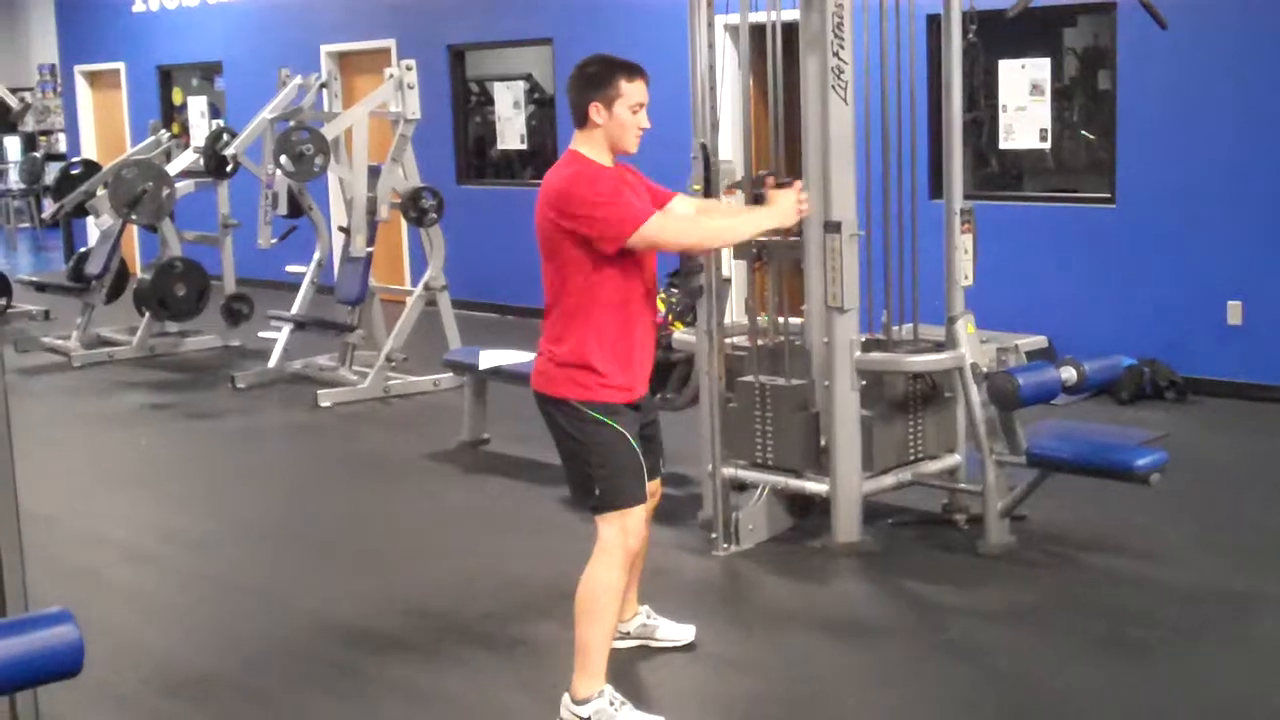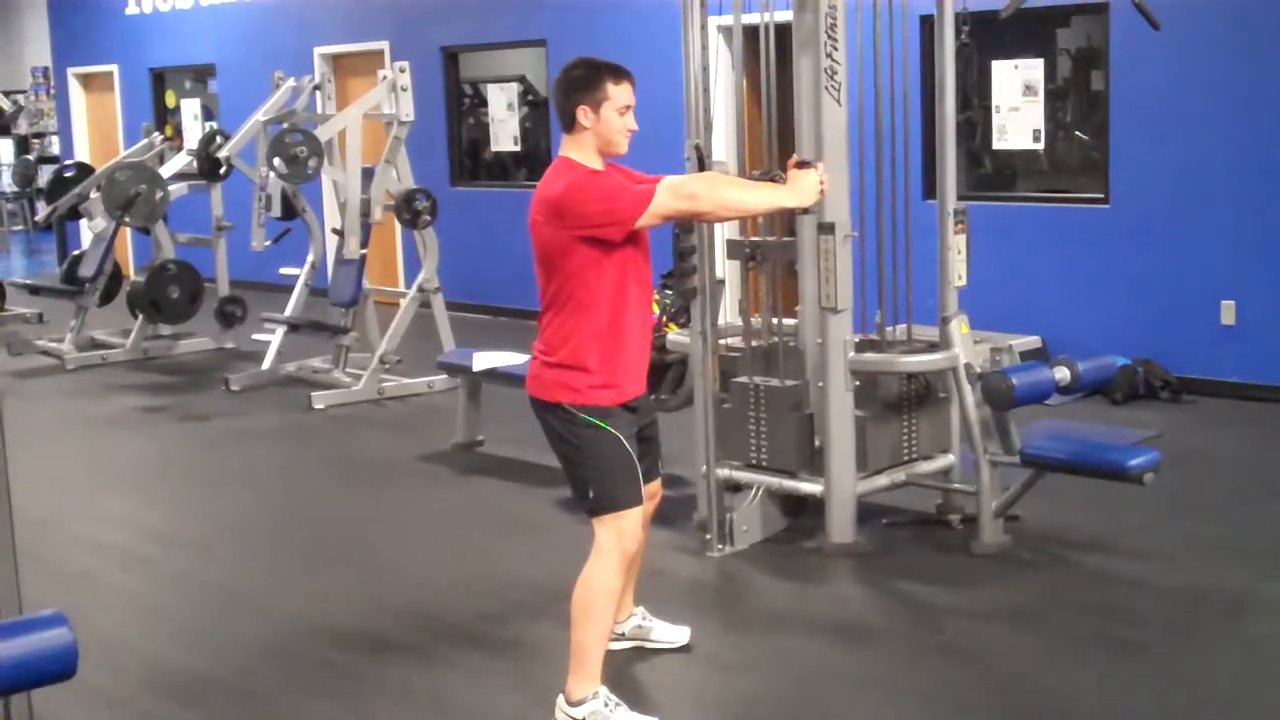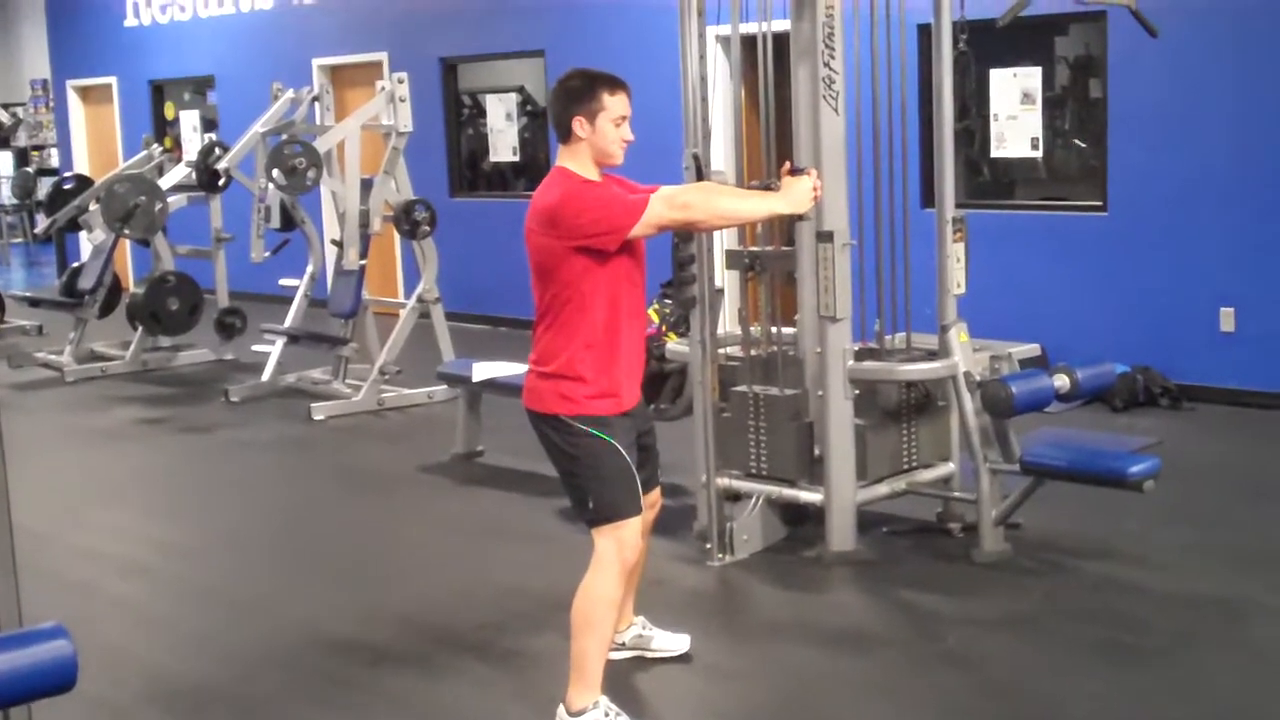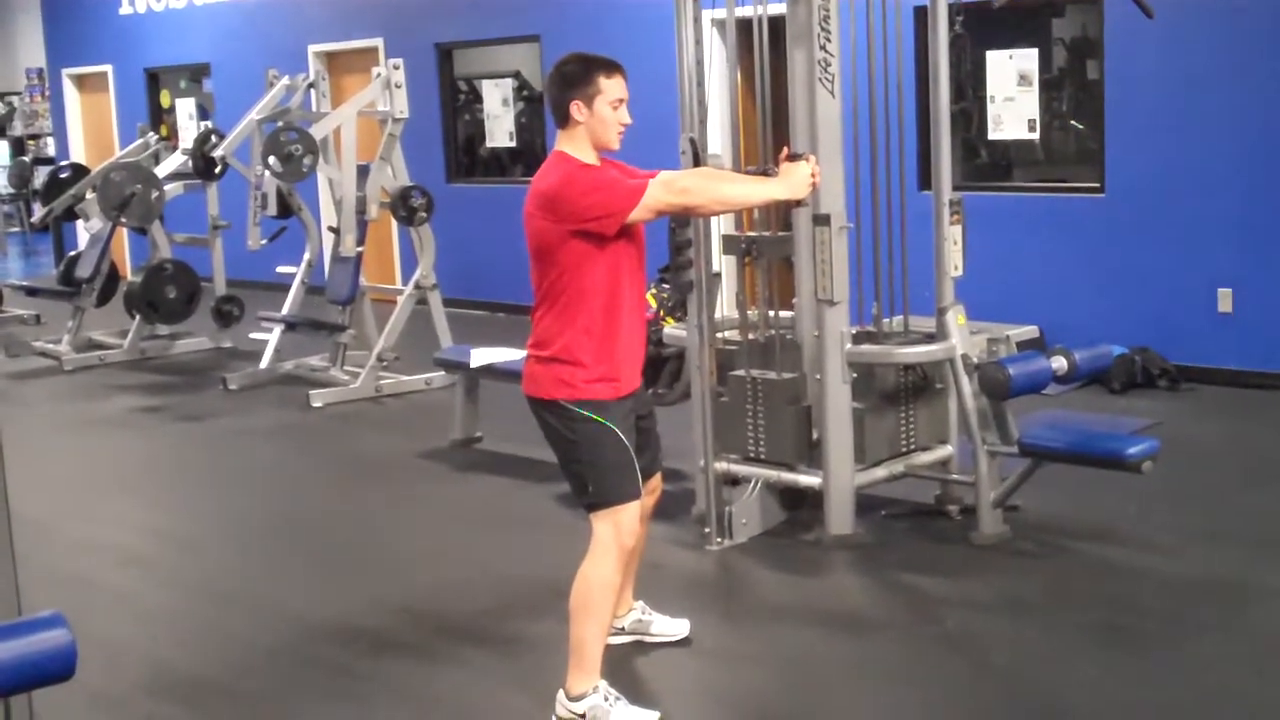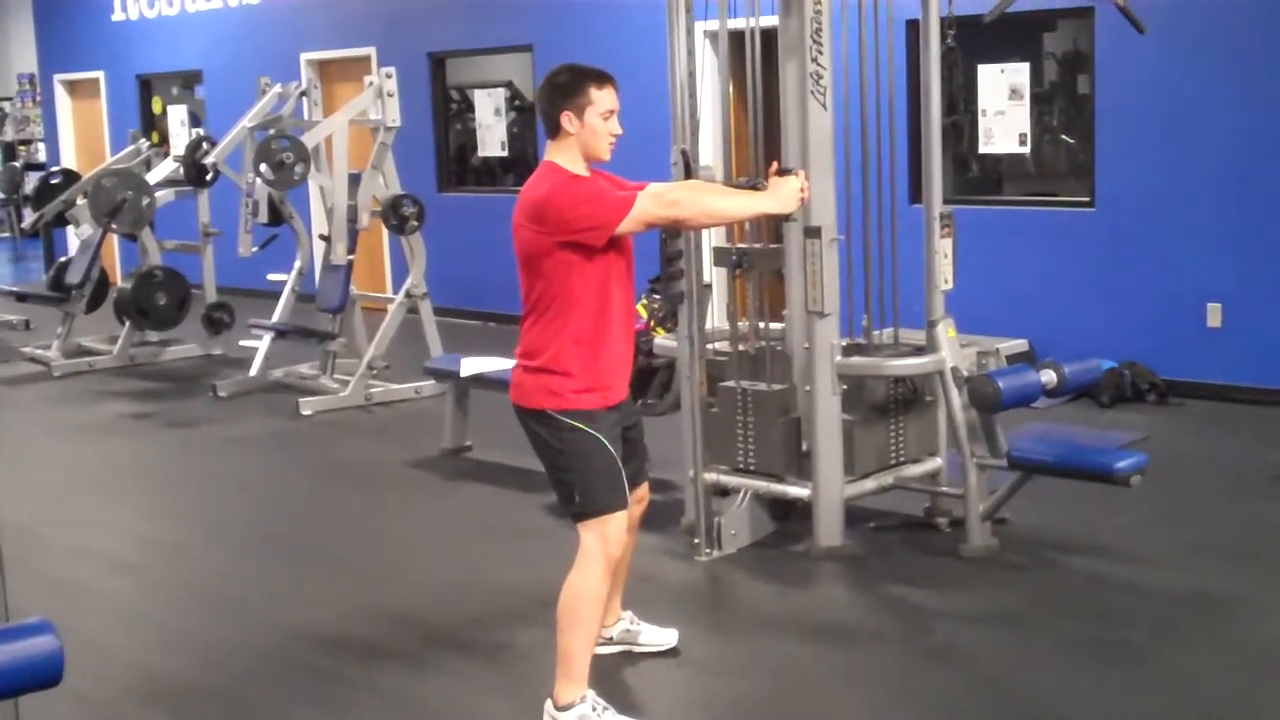
dt=1s
person 1, frame 1
left shoulder: (619, 177)
right shoulder: (577, 186)
left elbow: (691, 211)
right elbow: (679, 233)
left wrist: (767, 208)
right wrist: (771, 217)
left hip: (621, 378)
right hip: (586, 386)
left knee: (645, 495)
right knee: (621, 529)
left ankle: (625, 617)
person 1, frame 2
left shoulder: (609, 179)
right shoulder: (573, 190)
left elbow: (692, 187)
right elbow: (690, 202)
left wrist: (782, 186)
right wrist: (790, 196)
left hip: (619, 382)
right hip: (580, 392)
left knee: (645, 496)
right knee: (619, 532)
left ankle: (622, 620)
person 1, frame 3
left shoulder: (606, 189)
right shoulder: (567, 200)
left elbow: (687, 196)
right elbow: (683, 211)
left wrist: (775, 195)
right wrist: (783, 204)
left hip: (614, 391)
right hip: (578, 401)
left knee: (645, 505)
right knee: (619, 541)
left ankle: (623, 628)
person 1, frame 4
left shoulder: (603, 174)
right shoulder: (567, 183)
left elbow: (684, 181)
right elbow: (682, 197)
left wrist: (774, 179)
right wrist: (781, 188)
left hip: (615, 375)
right hip: (576, 385)
left knee: (646, 489)
right knee: (617, 525)
left ankle: (622, 613)
person 1, frame 5
left shoulder: (594, 185)
right shoulder: (556, 194)
left elbow: (675, 193)
right elbow: (671, 209)
left wrist: (763, 193)
right wrist: (771, 202)
left hip: (603, 386)
right hip: (564, 396)
left knee: (633, 499)
right knee: (604, 535)
left ankle: (611, 623)
